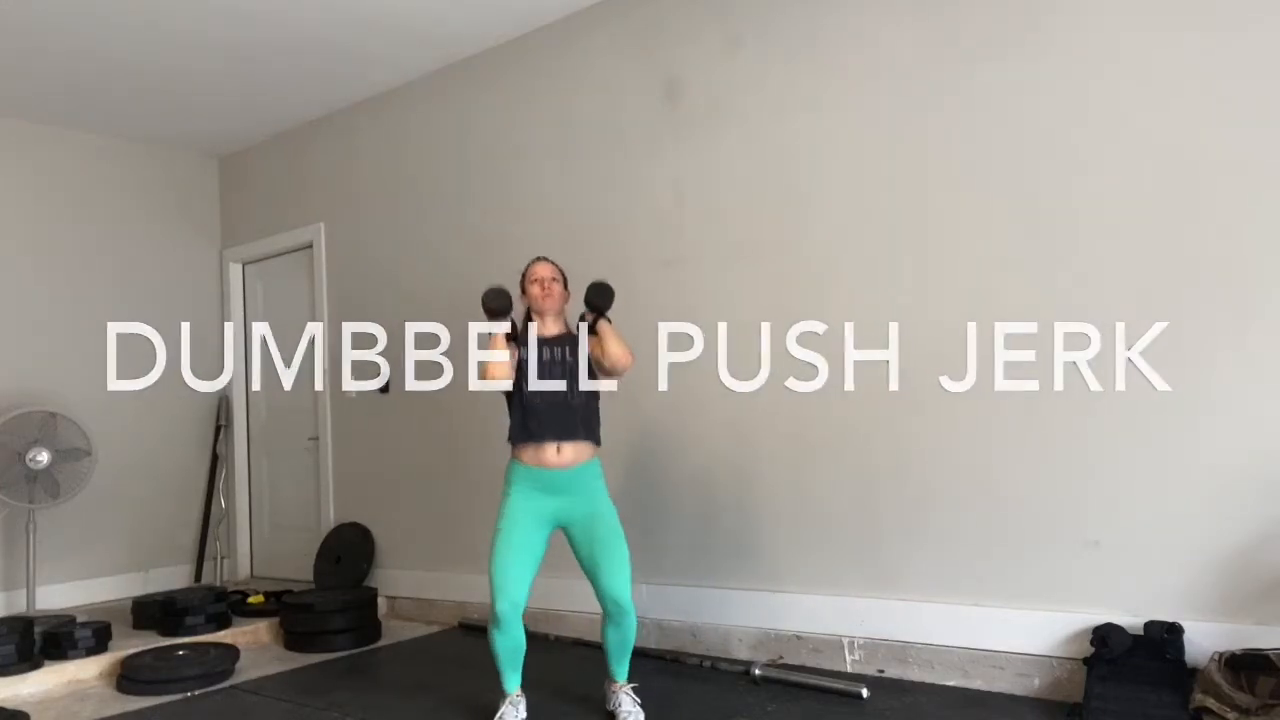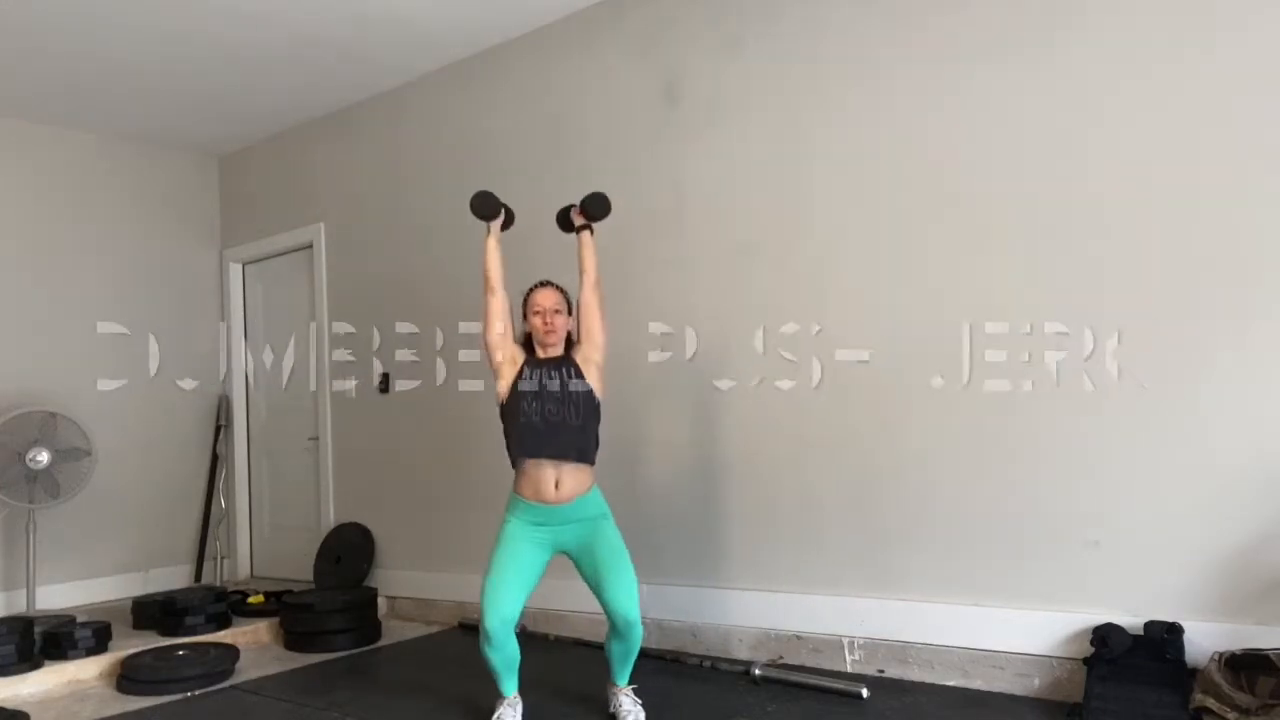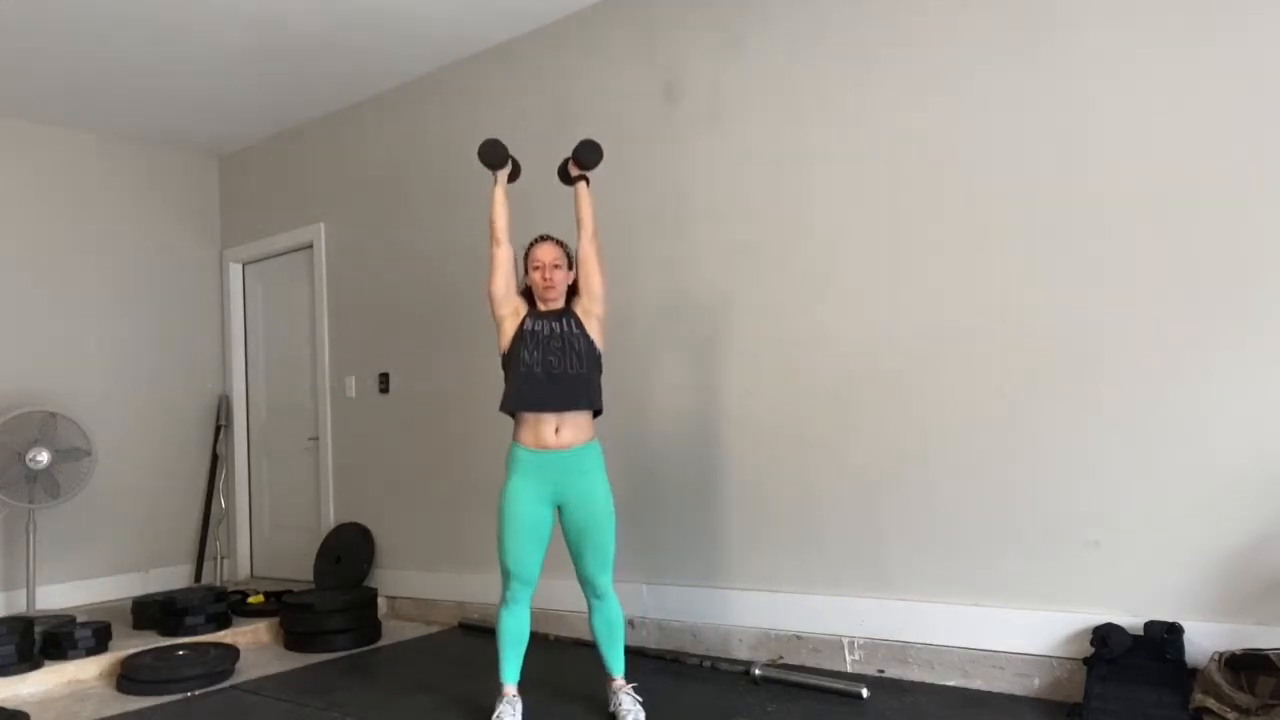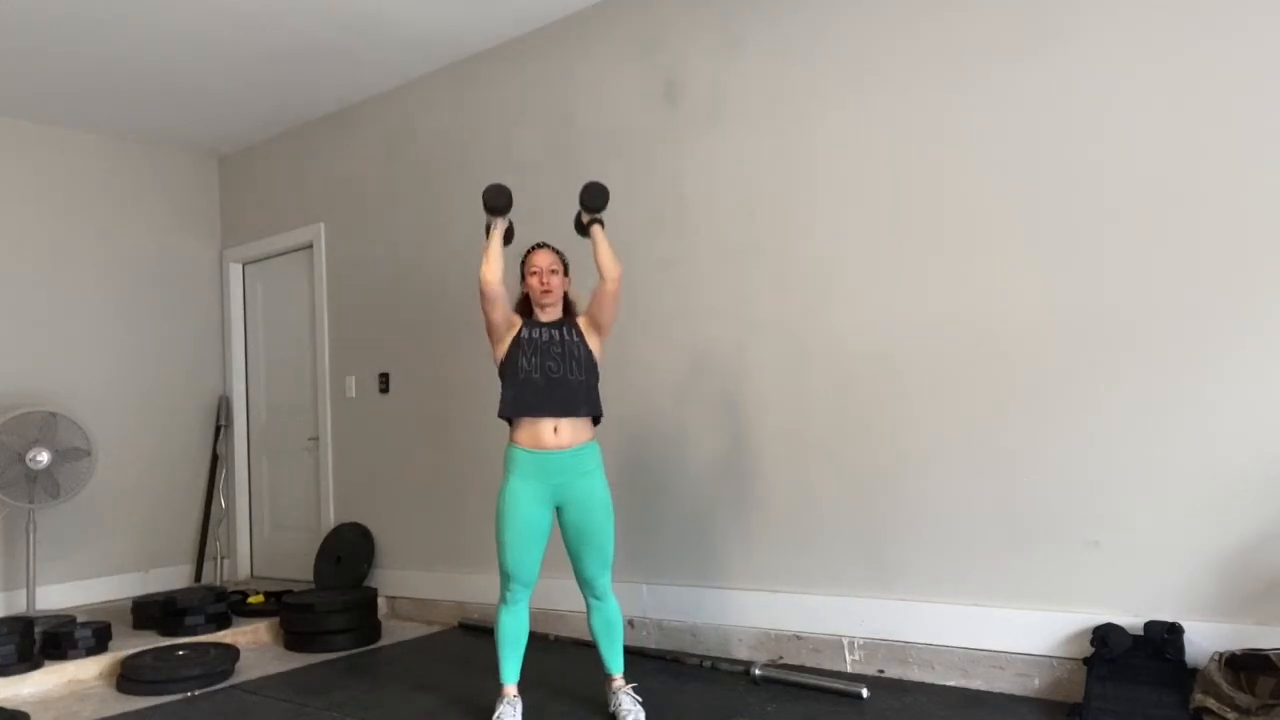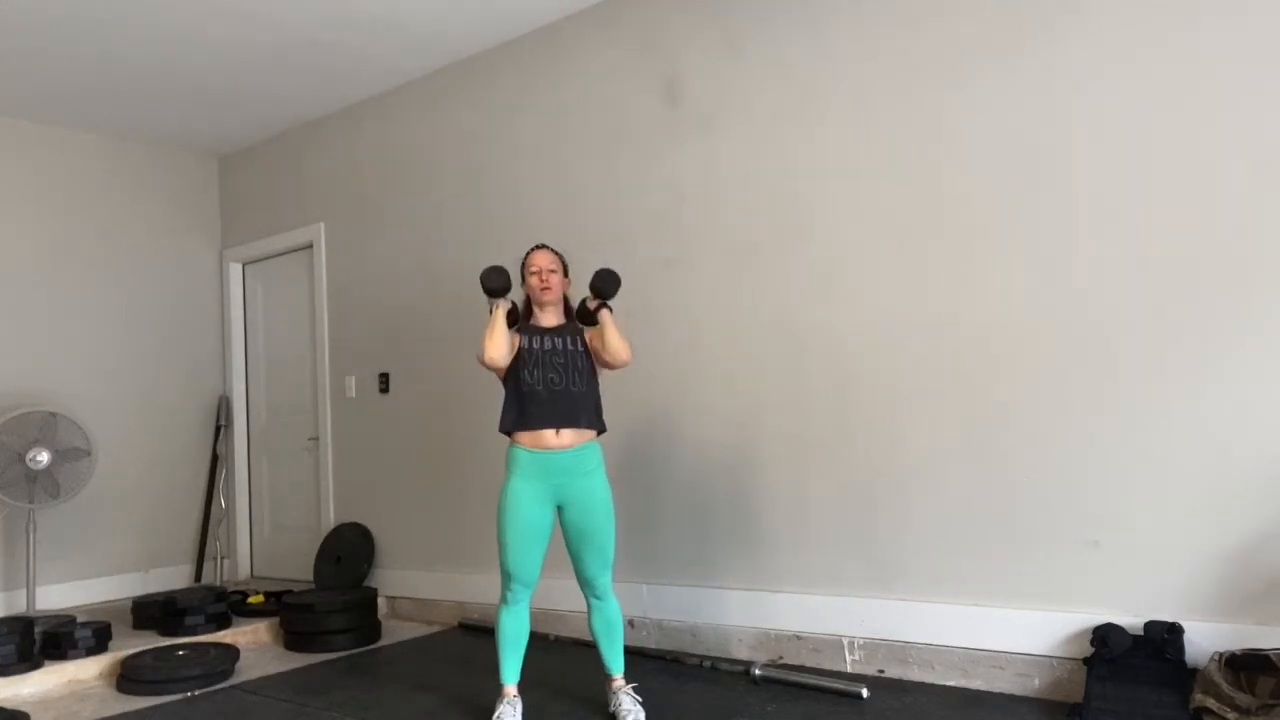
dt=0.5s
person 1, frame 1
left shoulder: (586, 346)
right shoulder: (515, 348)
left elbow: (621, 363)
right elbow: (495, 379)
left wrist: (600, 322)
right wrist: (500, 330)
left hip: (585, 488)
right hip: (527, 490)
left knee: (619, 597)
right knee: (505, 606)
person 1, frame 2
left shoulder: (585, 363)
right shoulder: (512, 366)
left elbow: (591, 286)
right elbow: (494, 292)
left wrist: (584, 229)
right wrist: (494, 230)
left hip: (587, 515)
right hip: (526, 520)
left knee: (627, 615)
right knee: (495, 622)
person 1, frame 3
left shoulder: (586, 316)
right shoulder: (514, 318)
left elbow: (588, 238)
right elbow: (500, 244)
left wrist: (580, 182)
right wrist: (500, 183)
left hip: (583, 467)
right hip: (528, 469)
left knee: (599, 585)
right knee: (516, 588)
person 1, frame 4
left shoulder: (587, 328)
right shoulder: (510, 331)
left elbow: (613, 281)
right elbow: (489, 285)
left wrist: (595, 227)
right wrist: (497, 229)
left hip: (582, 468)
right hip: (525, 470)
left knee: (598, 585)
right knee: (516, 588)
person 1, frame 5
left shoulder: (587, 337)
right shoulder: (514, 339)
left elbow: (621, 357)
right elbow: (492, 359)
left wrist: (603, 310)
right wrist: (499, 308)
left hip: (584, 467)
right hip: (527, 470)
left knee: (599, 585)
right knee: (516, 588)
